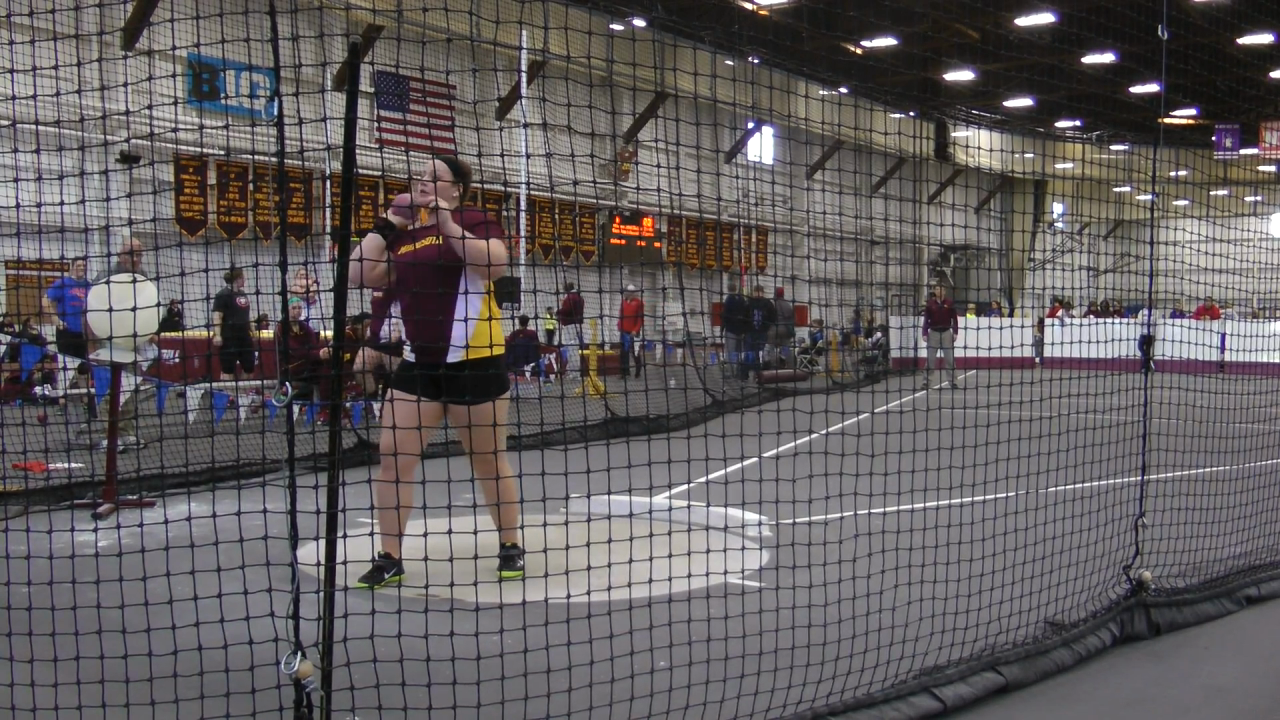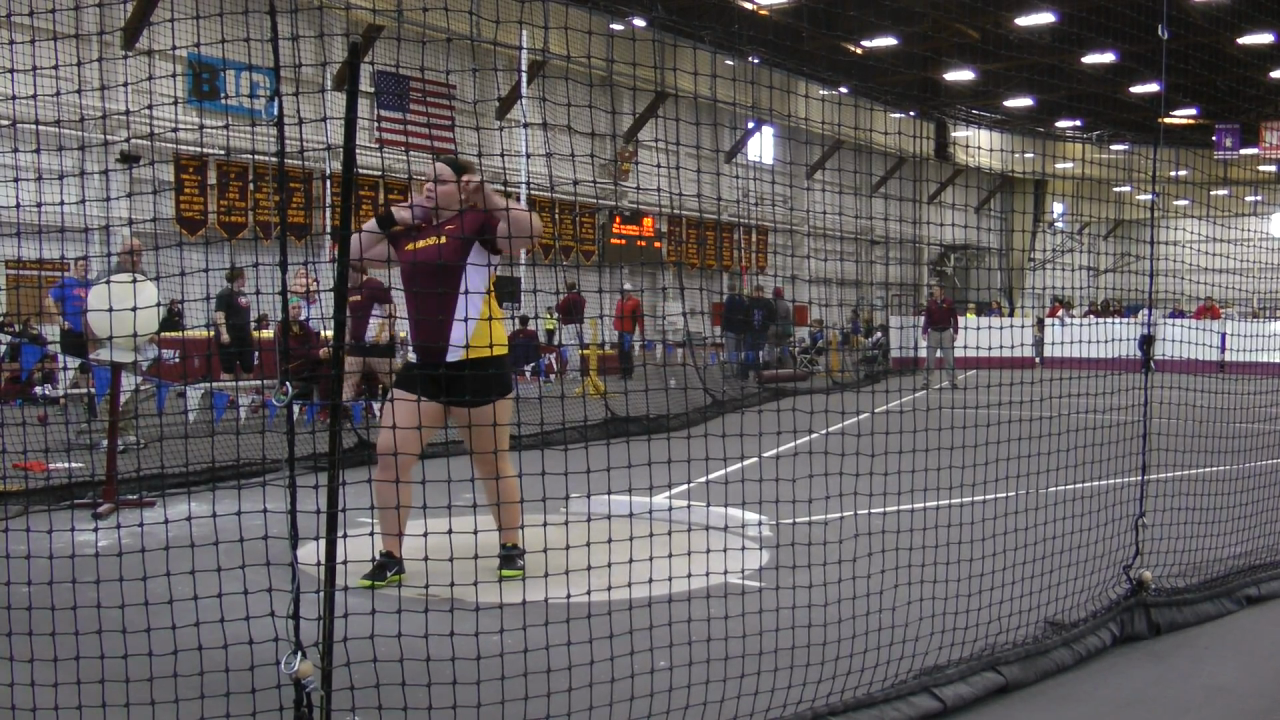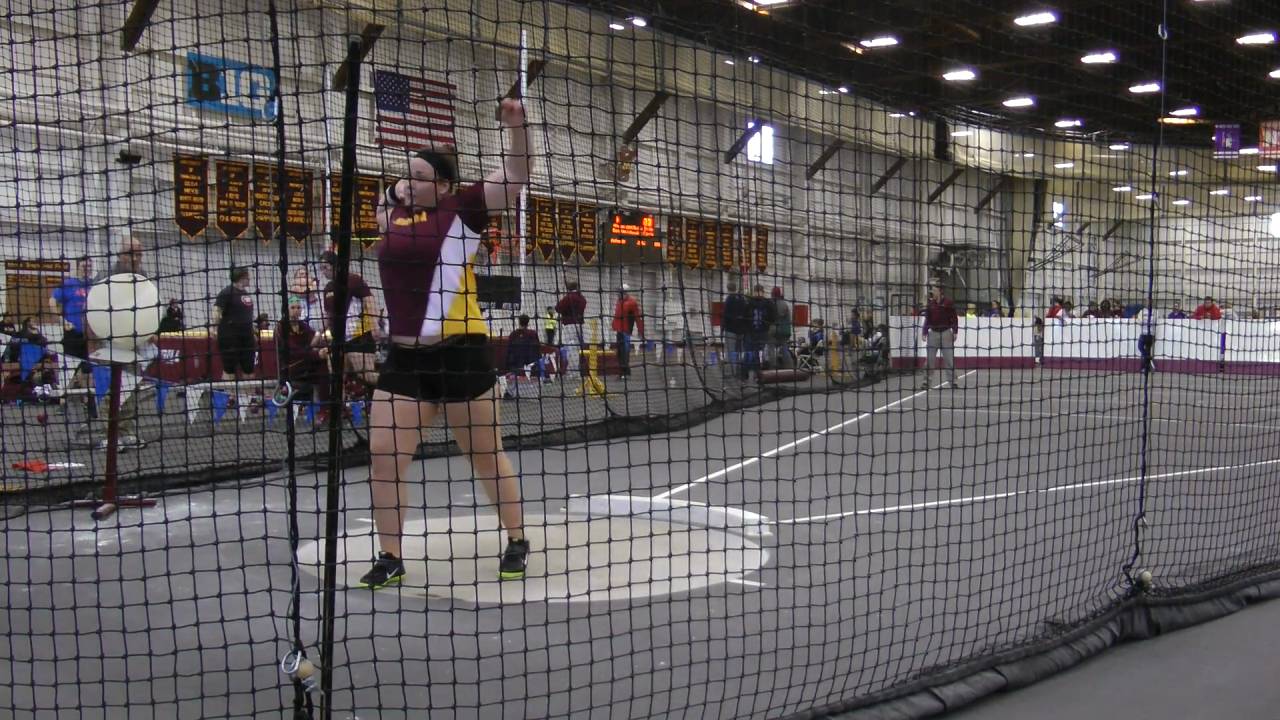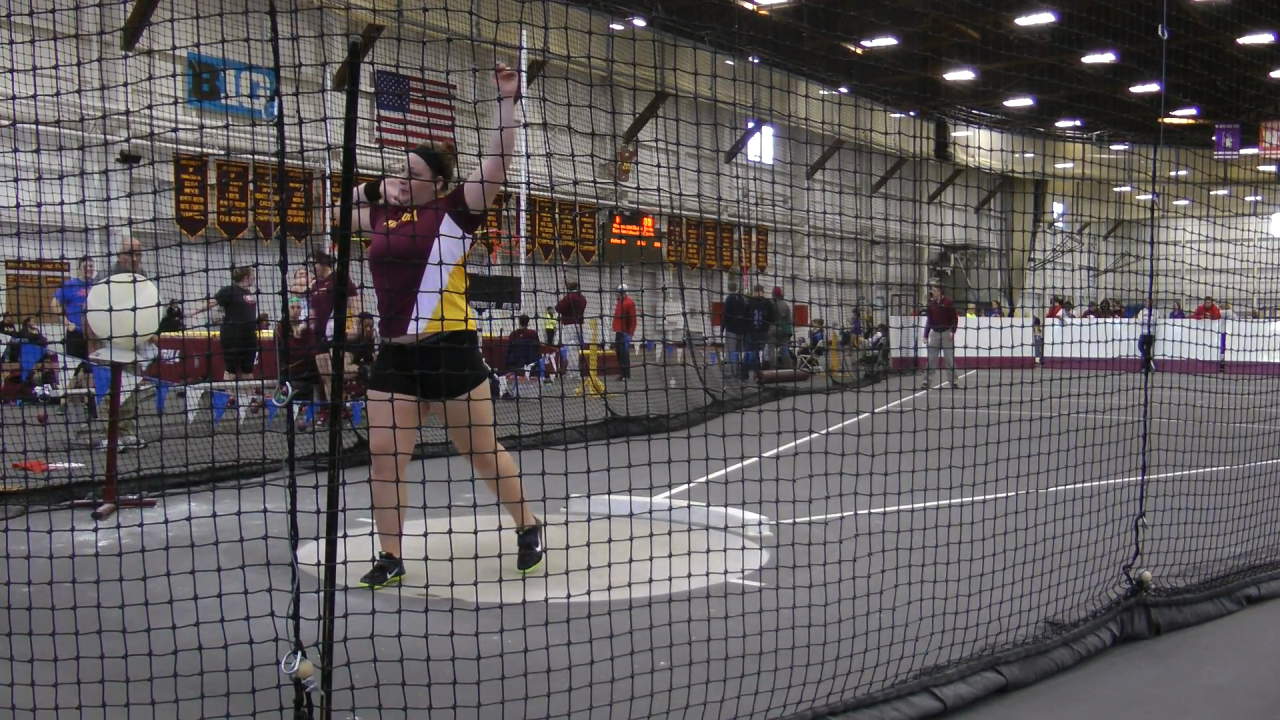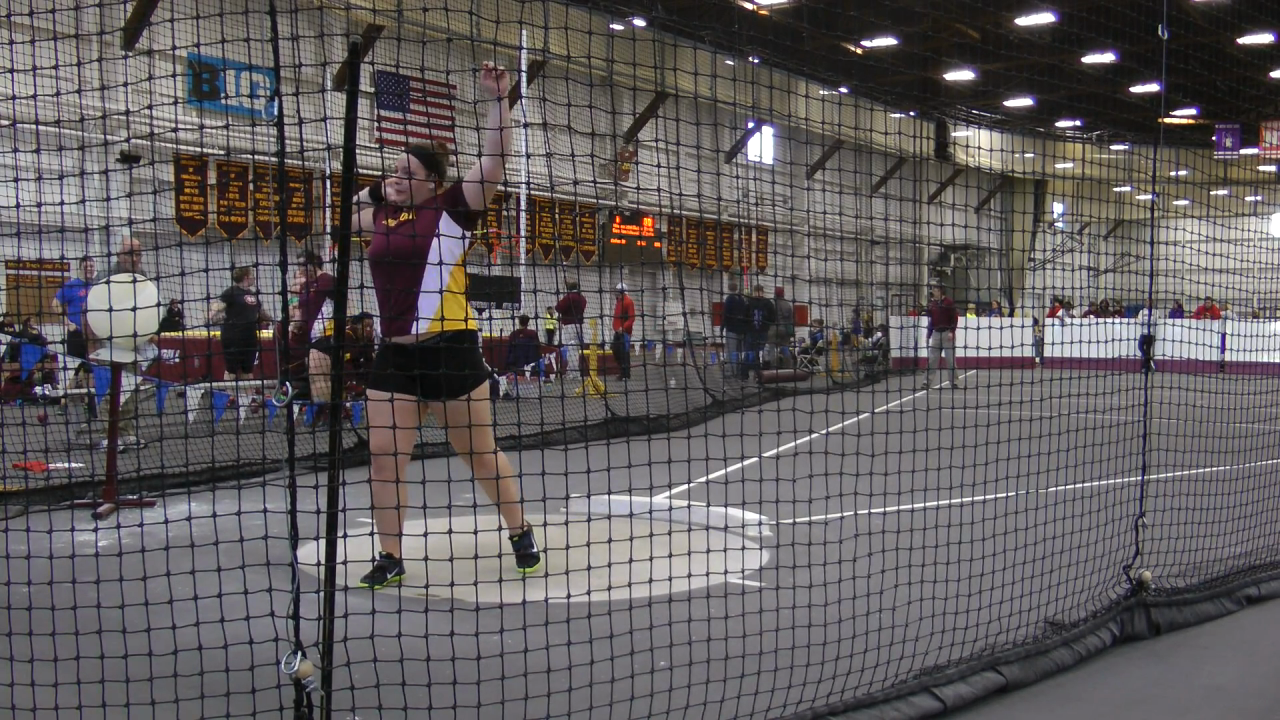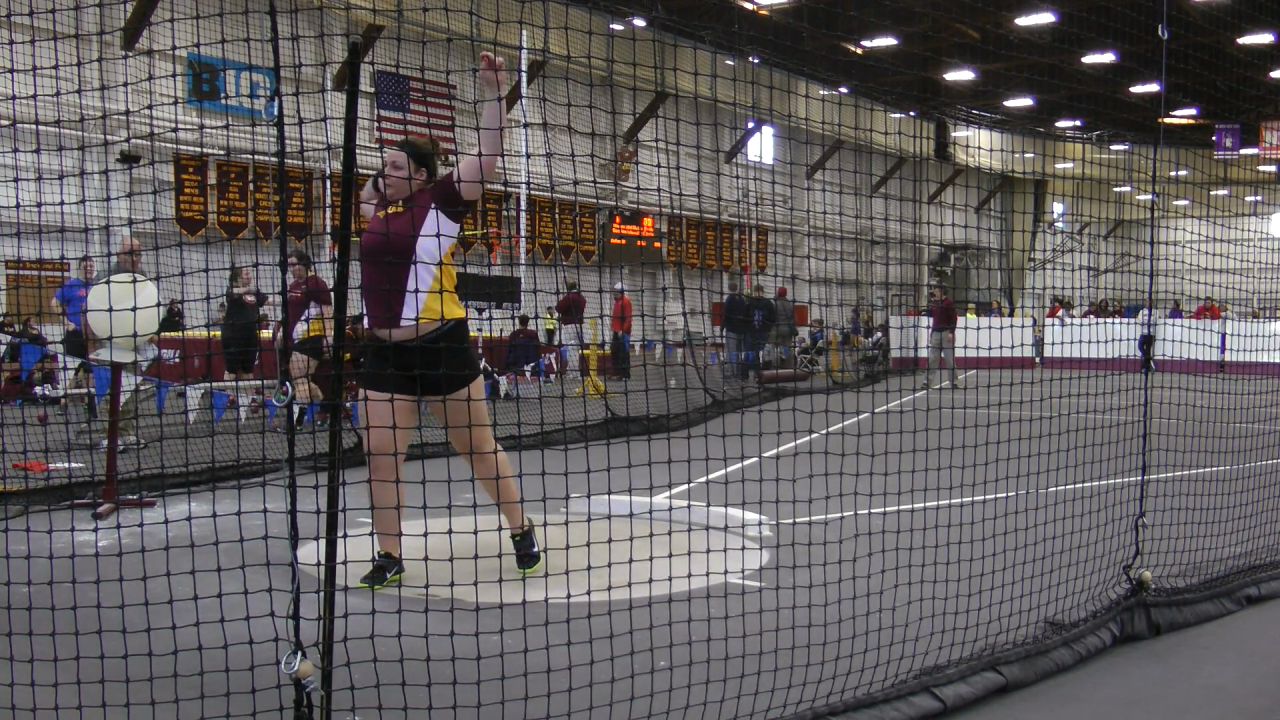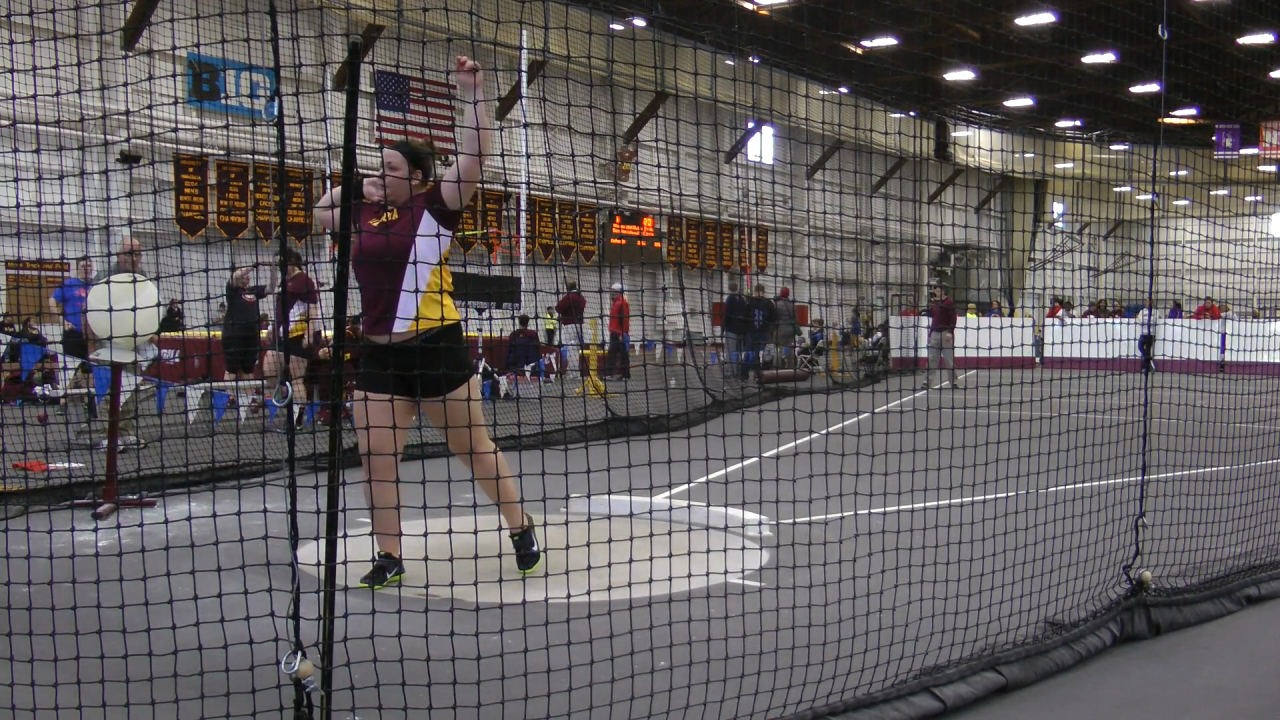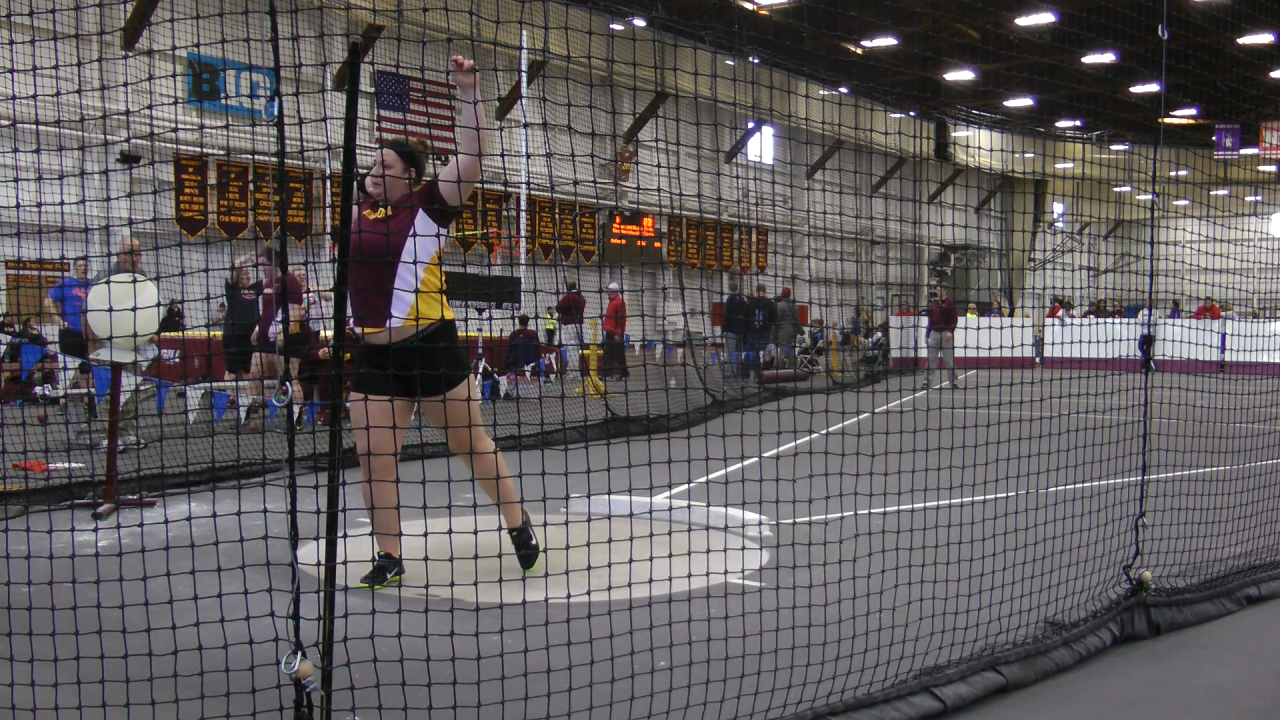
dt=0.2s
person 1, frame 1
left shoulder: (472, 221)
right shoulder: (404, 237)
left elbow: (494, 261)
right elbow: (359, 275)
left wrist: (449, 223)
right wrist: (388, 223)
left hip: (475, 361)
right hip: (418, 362)
left knee: (489, 461)
right knee: (393, 455)
left ankle: (511, 546)
right ankle: (390, 558)
person 1, frame 2
left shoulder: (478, 223)
right shoulder: (408, 234)
left elbow: (531, 228)
right elbow: (356, 252)
left wrist: (491, 197)
right wrist: (387, 216)
left hip: (478, 363)
right hip: (423, 363)
left knee: (491, 459)
right knee: (390, 454)
left ankle: (512, 546)
right ankle: (390, 558)
person 1, frame 3
left shoulder: (464, 211)
right shoulder: (398, 215)
left elbow: (517, 175)
right elbow: (381, 207)
left wrist: (517, 125)
right wrist: (395, 194)
left hip: (458, 354)
right hip: (403, 359)
left knee: (486, 456)
right knee: (384, 456)
left ankle: (516, 542)
right ankle: (390, 559)
person 1, frame 4
left shoulder: (456, 209)
right shoulder: (386, 214)
left elbow: (497, 163)
right elbow: (351, 208)
left wrist: (505, 100)
right wrist: (378, 188)
left hip: (450, 351)
right hip: (395, 355)
left knee: (484, 454)
right knee: (384, 457)
left ankle: (528, 528)
right ankle: (390, 559)
person 1, frame 5
left shoulder: (452, 206)
right shoulder: (384, 213)
left elbow: (494, 160)
right elbow: (355, 208)
left wrist: (496, 98)
right wrist: (377, 191)
left hip: (450, 350)
right hip: (394, 356)
left knee: (481, 454)
right knee: (384, 457)
left ankle: (521, 533)
right ankle: (390, 558)
person 1, frame 6
left shoulder: (442, 200)
right shoulder: (382, 205)
left elbow: (488, 153)
right elbow: (365, 197)
left wrist: (493, 88)
right wrist: (376, 184)
left hip: (441, 346)
right hip: (385, 353)
left knee: (479, 450)
right knee: (381, 458)
left ankle: (522, 531)
right ankle: (389, 558)
person 1, frame 7
left shoulder: (434, 204)
right shoulder: (367, 208)
left elbow: (474, 158)
right elbow: (323, 213)
left wrist: (472, 94)
right wrist: (351, 189)
left hip: (436, 346)
right hip: (379, 355)
left knee: (475, 448)
right knee: (376, 460)
left ankle: (521, 528)
right ankle: (389, 557)
person 1, frame 8
left shoulder: (430, 203)
right shoulder: (366, 206)
left elbow: (470, 157)
left wrist: (468, 93)
right wrist: (360, 185)
left hip: (432, 347)
right hip: (375, 355)
left knee: (473, 446)
right knee: (374, 461)
left ankle: (519, 523)
right ankle: (390, 557)
